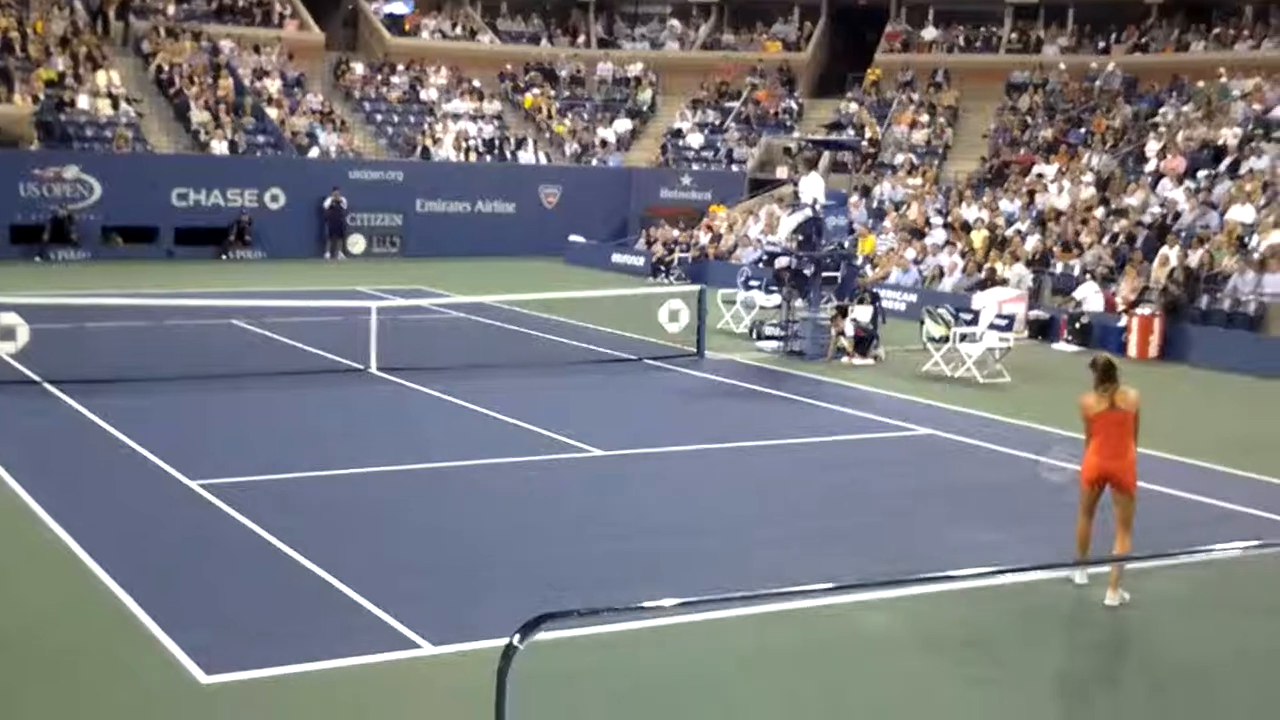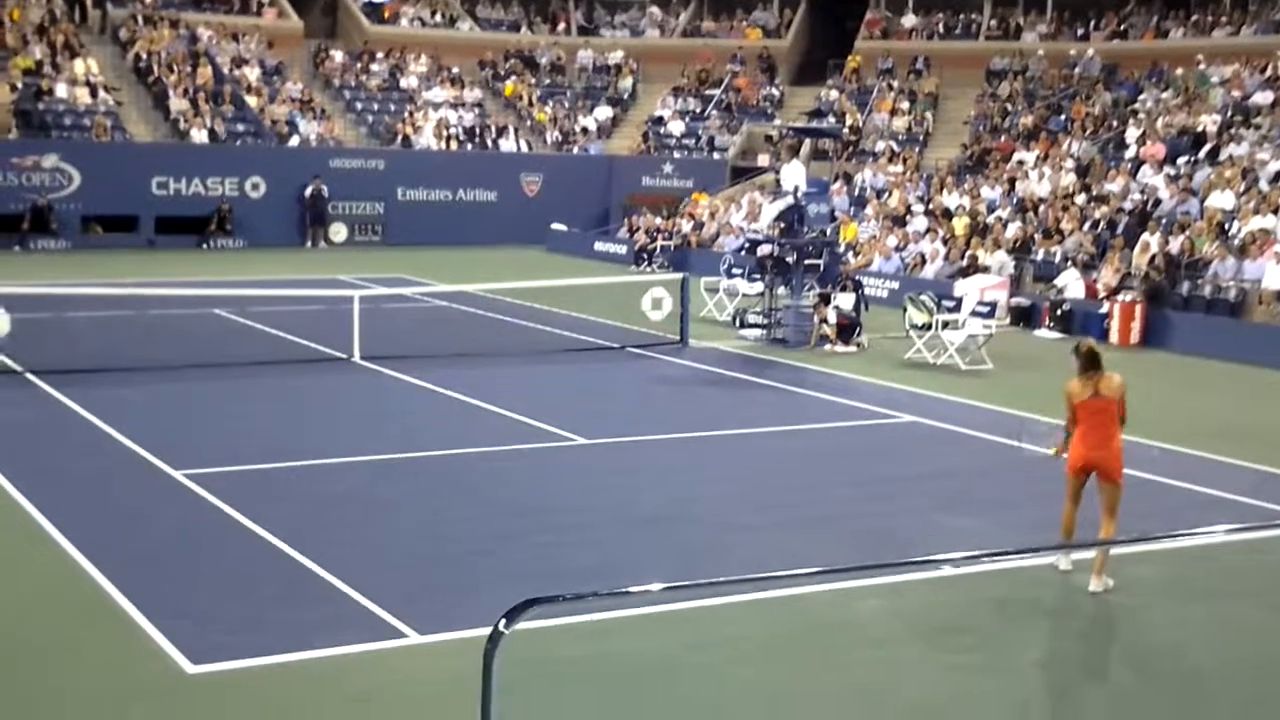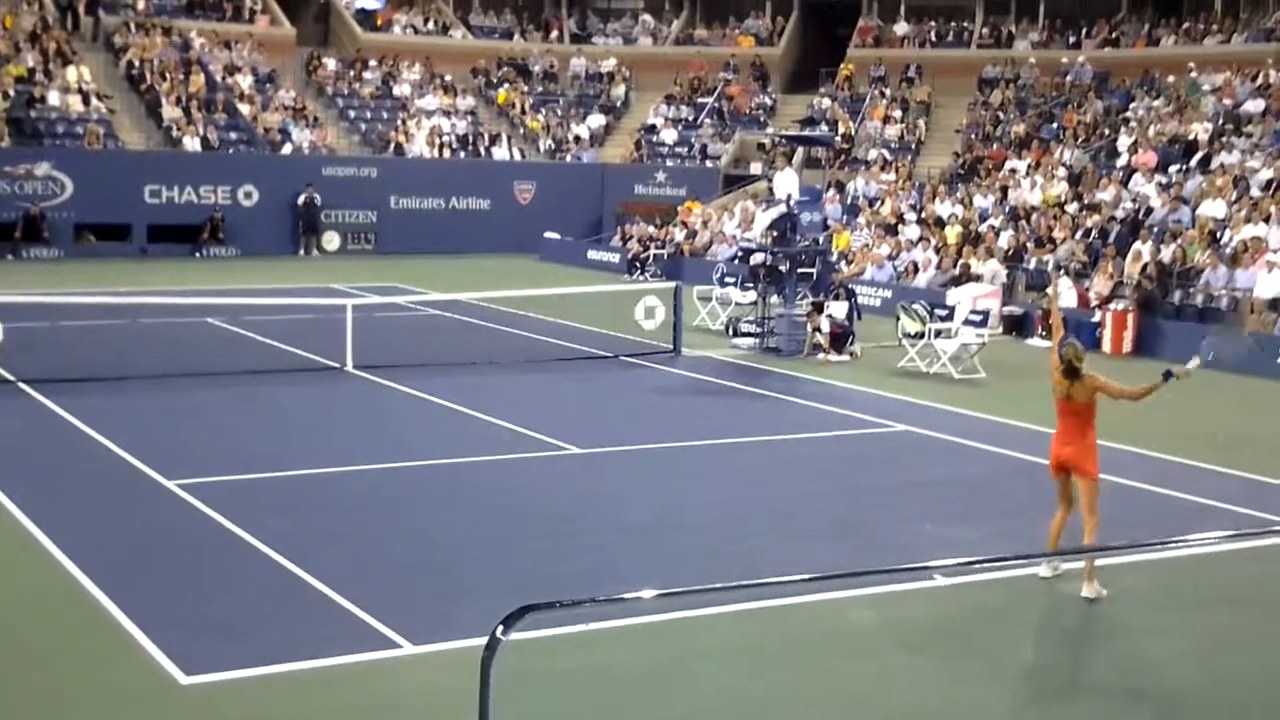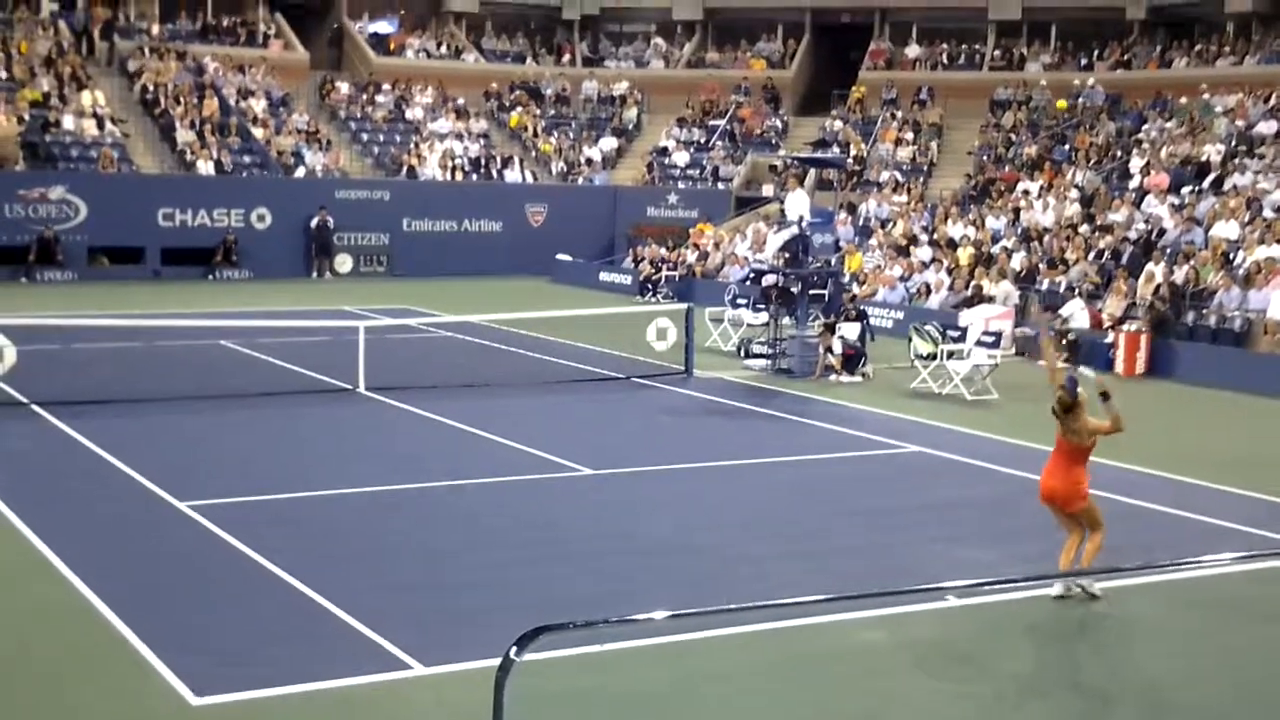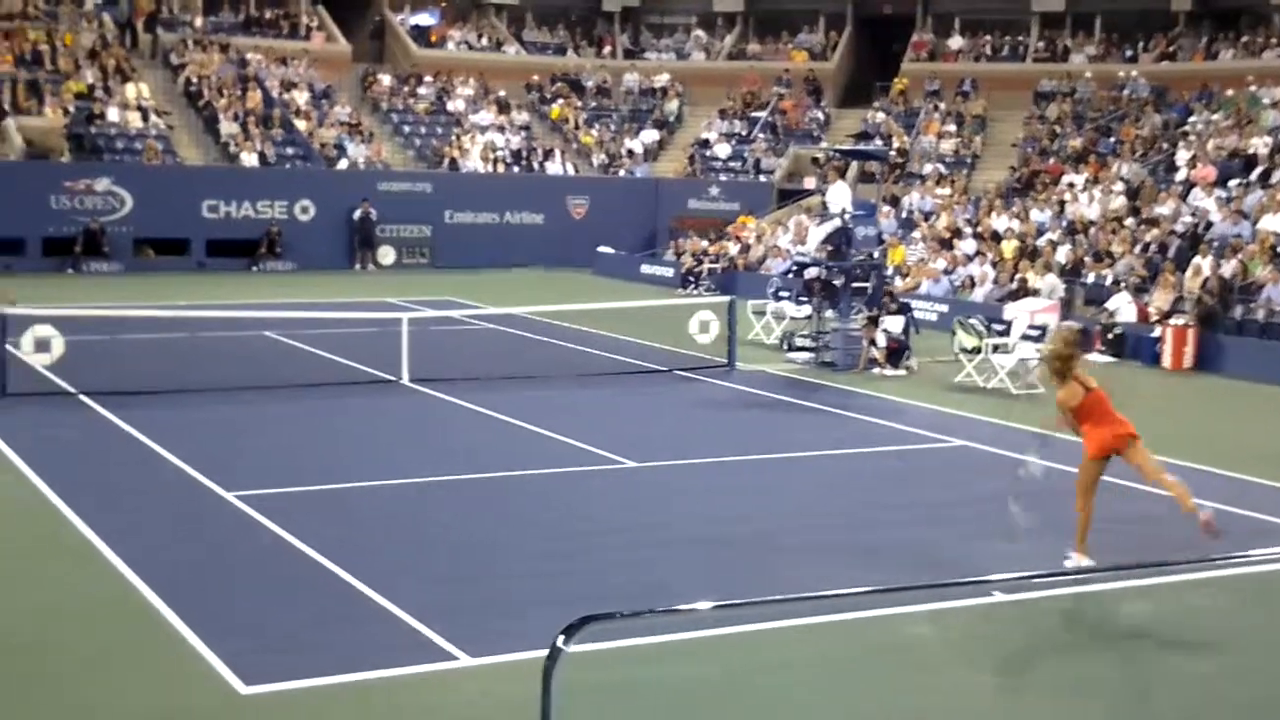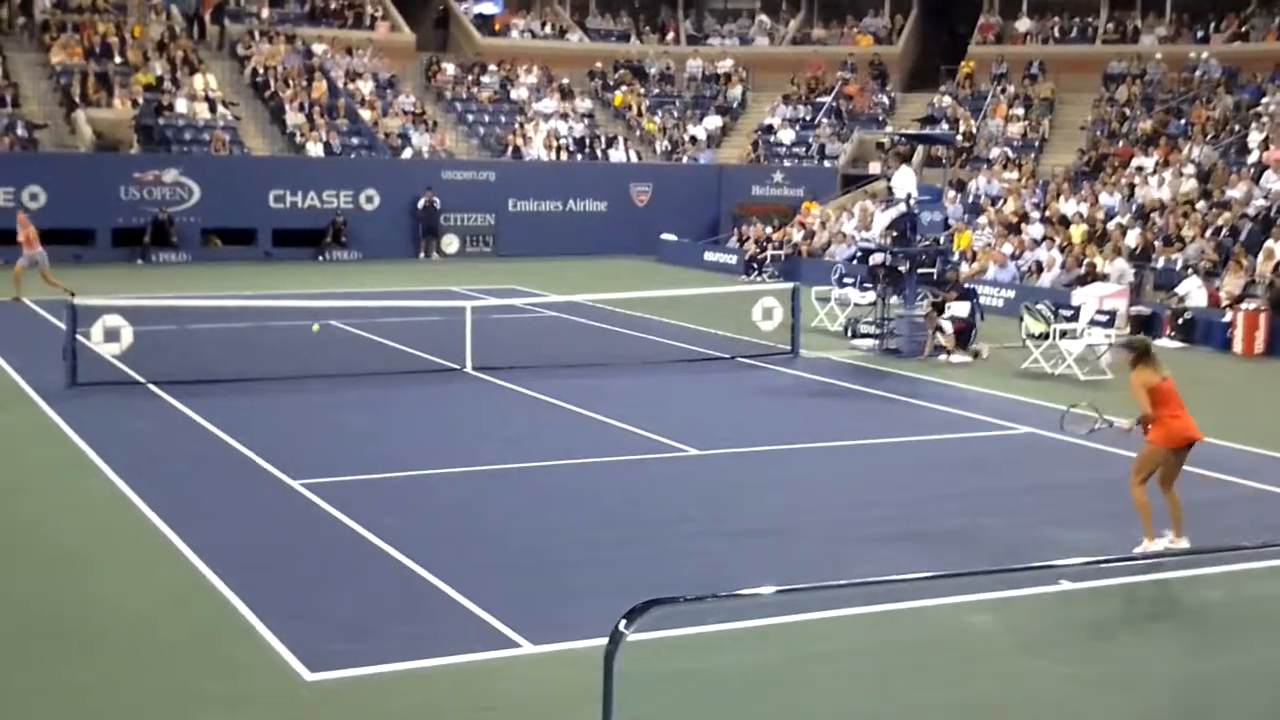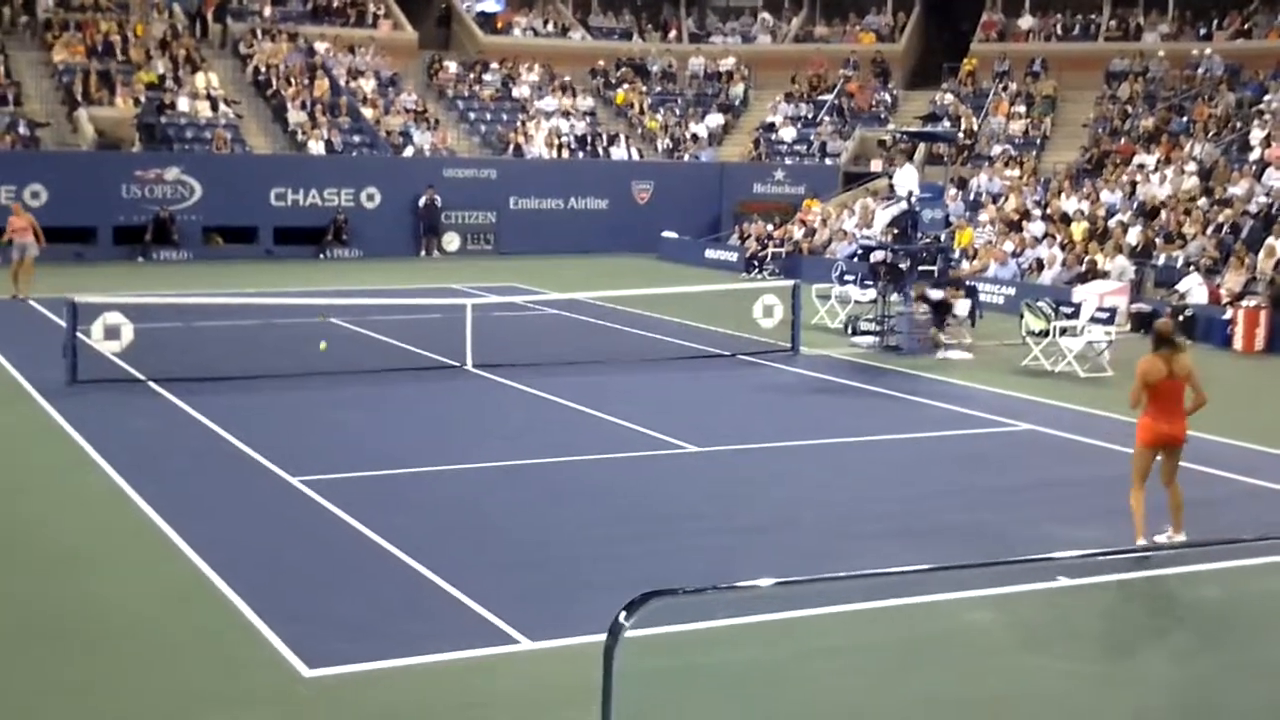
dt=0.5s
person 1, frame 1
left shoulder: (1087, 401)
right shoulder: (1133, 396)
left elbow: (1090, 436)
right elbow: (1133, 434)
left hip: (1096, 462)
right hip: (1123, 465)
left knee: (1085, 516)
right knee: (1124, 530)
left ankle: (1080, 569)
right ankle: (1113, 590)
person 1, frame 2
left shoulder: (1072, 387)
right shoulder: (1117, 382)
right elbow: (1122, 419)
left wrist: (1065, 443)
left hip: (1081, 451)
right hip: (1110, 454)
left knee: (1071, 503)
right knee: (1109, 517)
left ankle: (1064, 556)
right ankle: (1098, 576)
person 1, frame 3
left shoulder: (1056, 375)
right shoulder: (1090, 382)
left elbow: (1055, 334)
right elbow: (1136, 394)
left wrist: (1053, 302)
right wrist: (1166, 377)
left hip: (1059, 451)
right hip: (1082, 454)
left knee: (1065, 507)
right knee: (1091, 521)
left ankle: (1049, 561)
right ankle: (1089, 582)
person 1, frame 4
left shoulder: (1063, 414)
right shoulder: (1086, 425)
left elbow: (1054, 375)
right elbow: (1116, 426)
left wrist: (1046, 344)
right wrist: (1105, 397)
left hip: (1048, 485)
right hip: (1071, 488)
left knee: (1076, 531)
right knee: (1096, 530)
left ankle: (1063, 580)
right ankle: (1083, 575)
person 1, frame 5
left shoulder: (1061, 396)
right shoulder: (1080, 374)
left elbow: (1074, 428)
left hip: (1099, 438)
right hip: (1121, 430)
left knee: (1084, 499)
right knee: (1159, 477)
left ankle: (1081, 556)
right ankle: (1197, 511)
person 1, frame 6
left shoulder: (1137, 376)
right shoulder: (1161, 371)
left elbow: (1147, 412)
left wrist: (1138, 422)
right wrist: (1148, 422)
left hip: (1167, 430)
right hip: (1187, 429)
left knee: (1137, 482)
right knee: (1166, 484)
left ankle: (1151, 541)
right ankle: (1179, 537)
person 1, frame 7
left shoulder: (1146, 364)
right shoulder: (1184, 362)
left elbow: (1134, 404)
right elbow: (1201, 399)
right wrist: (1184, 413)
left hip: (1151, 428)
right hip: (1175, 428)
left knee: (1138, 487)
right knee: (1169, 482)
left ankle: (1140, 540)
right ankle: (1176, 533)
